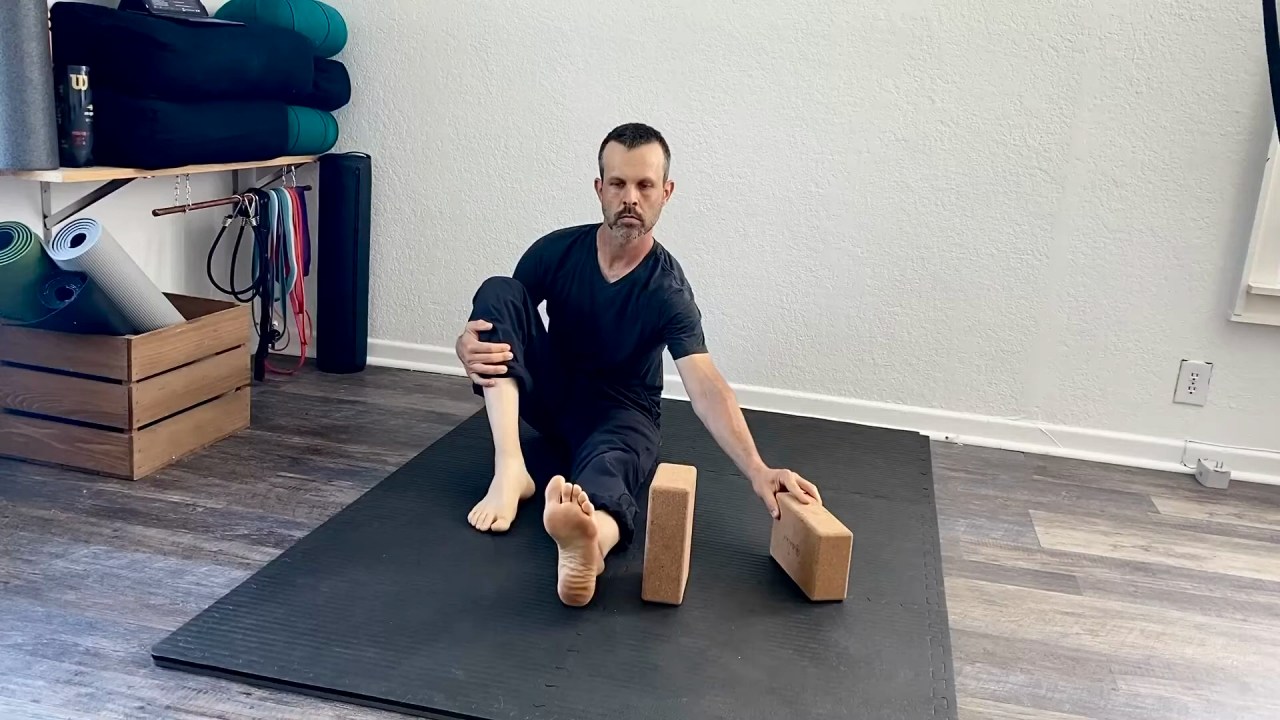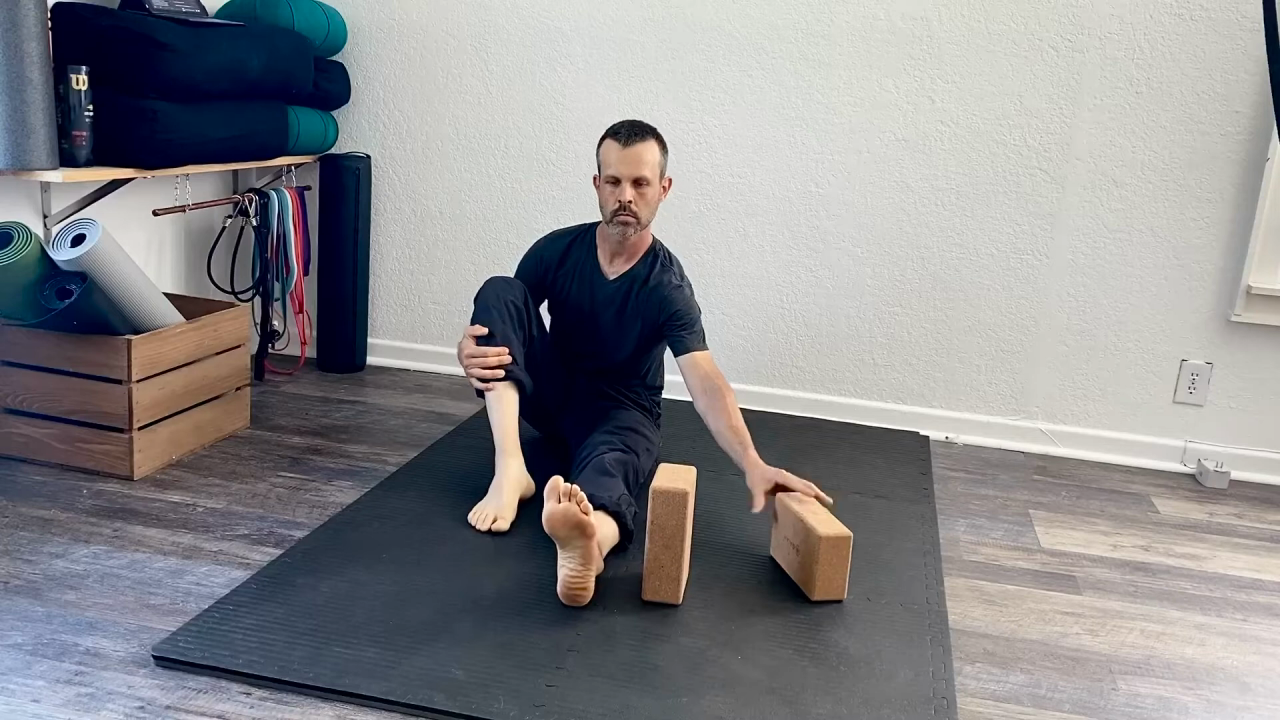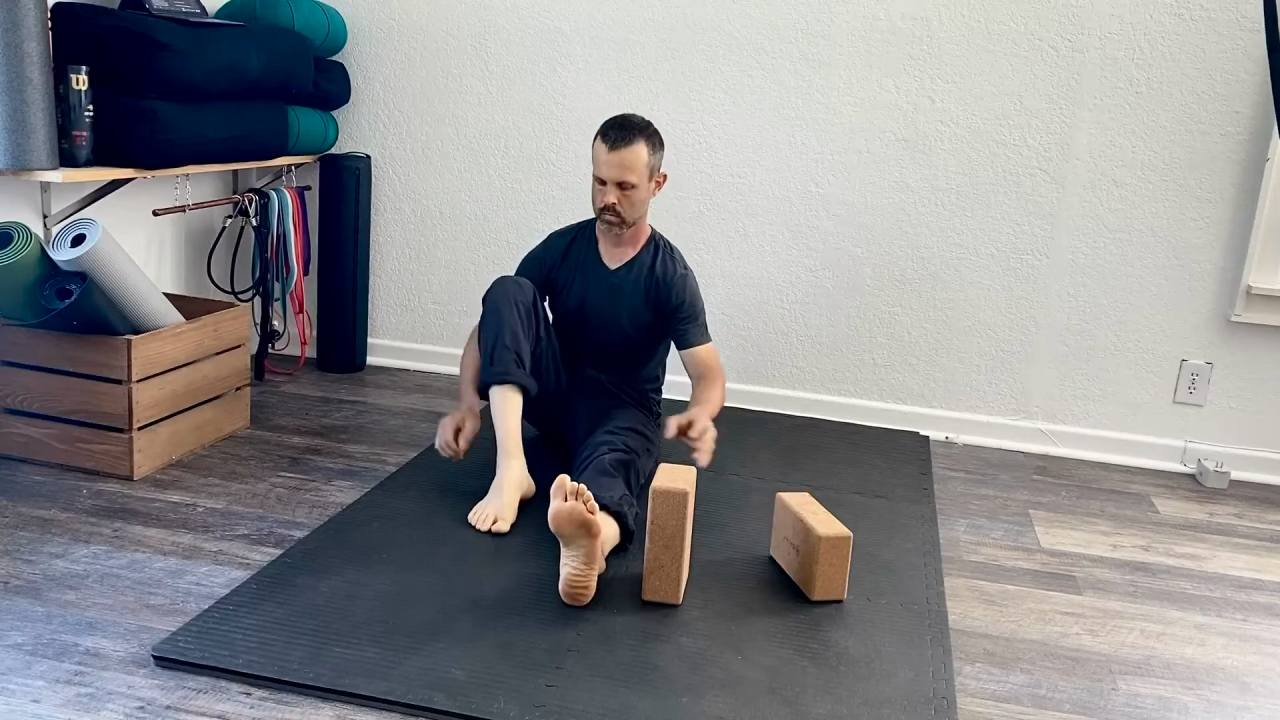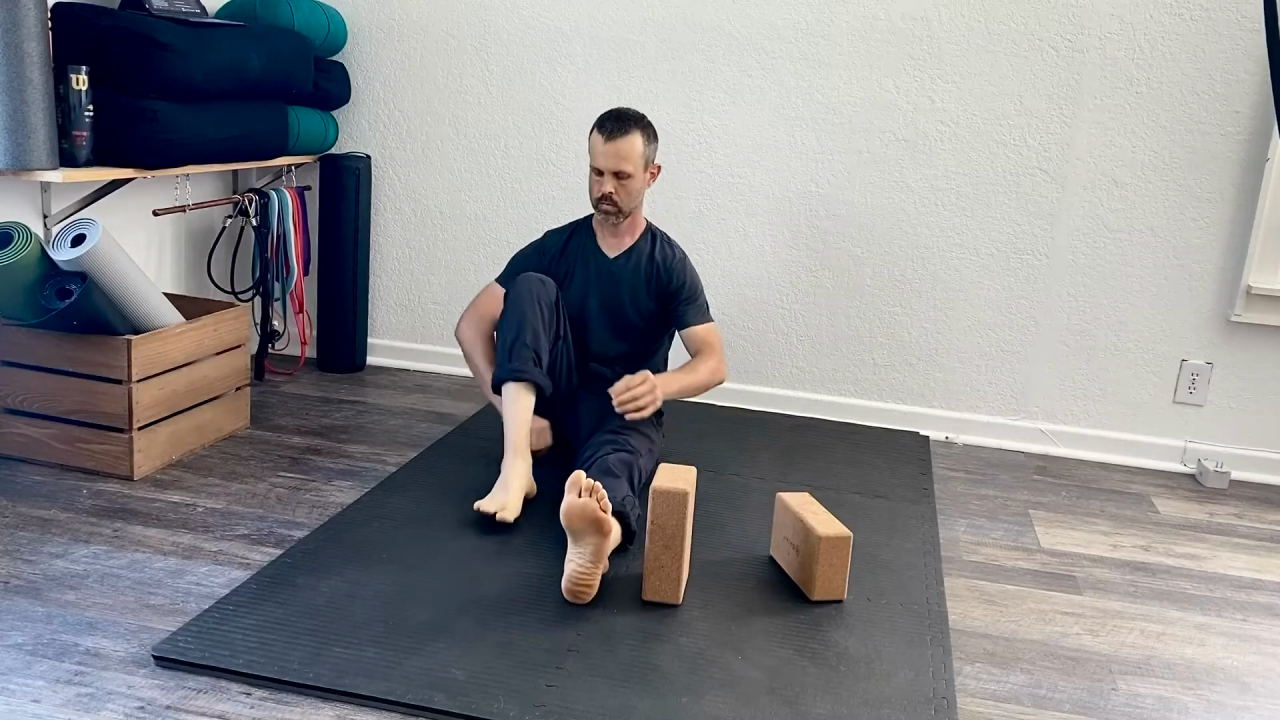
dt=0.3s
person 1, frame 1
left shoulder: (668, 289)
right shoulder: (556, 251)
left elbow: (706, 386)
right elbow: (497, 315)
left wrist: (756, 470)
right wrist: (470, 345)
left hip: (621, 408)
right hip: (550, 392)
left knee: (609, 467)
right knee: (497, 291)
left ankle: (587, 544)
right ankle: (509, 471)
person 1, frame 2
left shoulder: (667, 286)
right shoulder: (556, 250)
left elbow: (705, 383)
right elbow: (499, 315)
left wrist: (753, 466)
right wrist: (470, 350)
left hip: (621, 407)
right hip: (551, 393)
left knee: (608, 466)
right knee: (498, 291)
left ankle: (587, 543)
right ankle: (510, 469)
person 1, frame 3
left shoulder: (670, 275)
right shoulder: (560, 249)
left elbow: (709, 375)
right elbow: (495, 322)
left wrist: (698, 417)
right wrist: (467, 406)
left hip: (623, 410)
right hip: (554, 393)
left knee: (606, 471)
right knee: (508, 291)
left ankle: (590, 544)
right ankle: (511, 471)
person 1, frame 4
left shoulder: (669, 264)
right shoulder: (555, 247)
left elbow: (713, 361)
right elbow: (472, 324)
left wrist: (661, 385)
right wrist: (511, 408)
left hip: (624, 410)
right hip: (556, 397)
left knee: (612, 468)
right knee: (532, 288)
left ankle: (596, 541)
right ankle: (515, 468)
